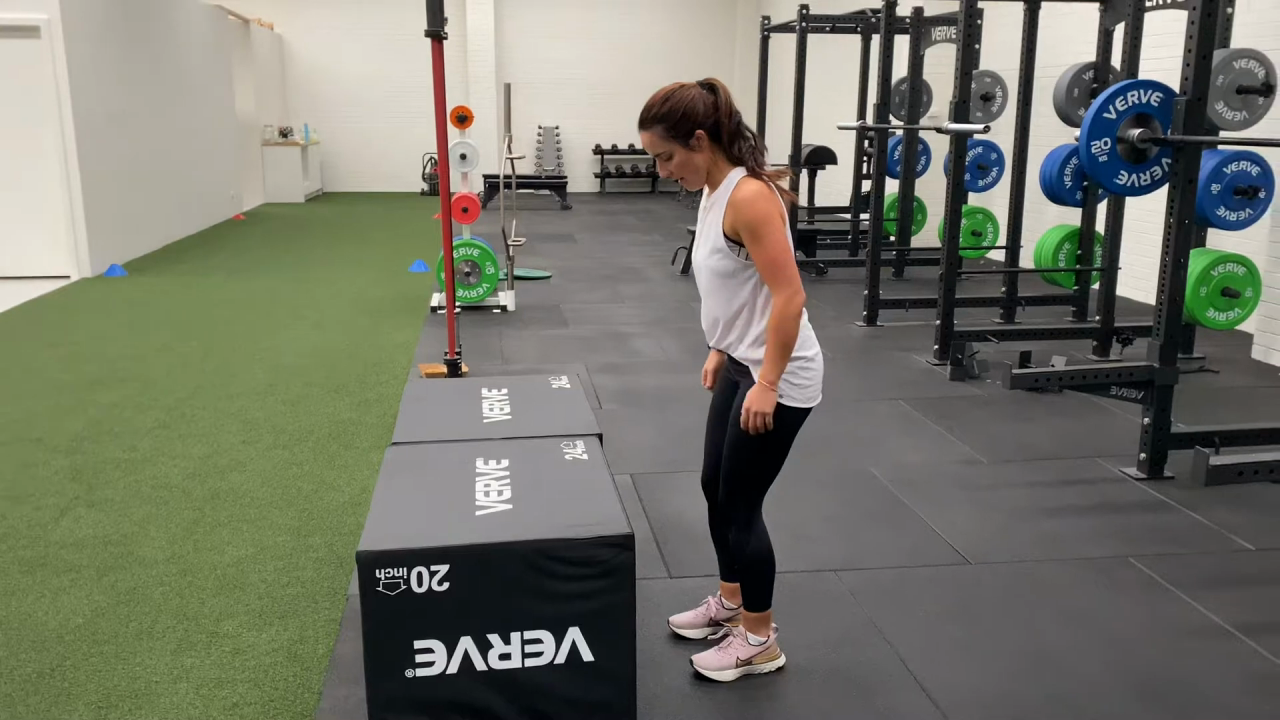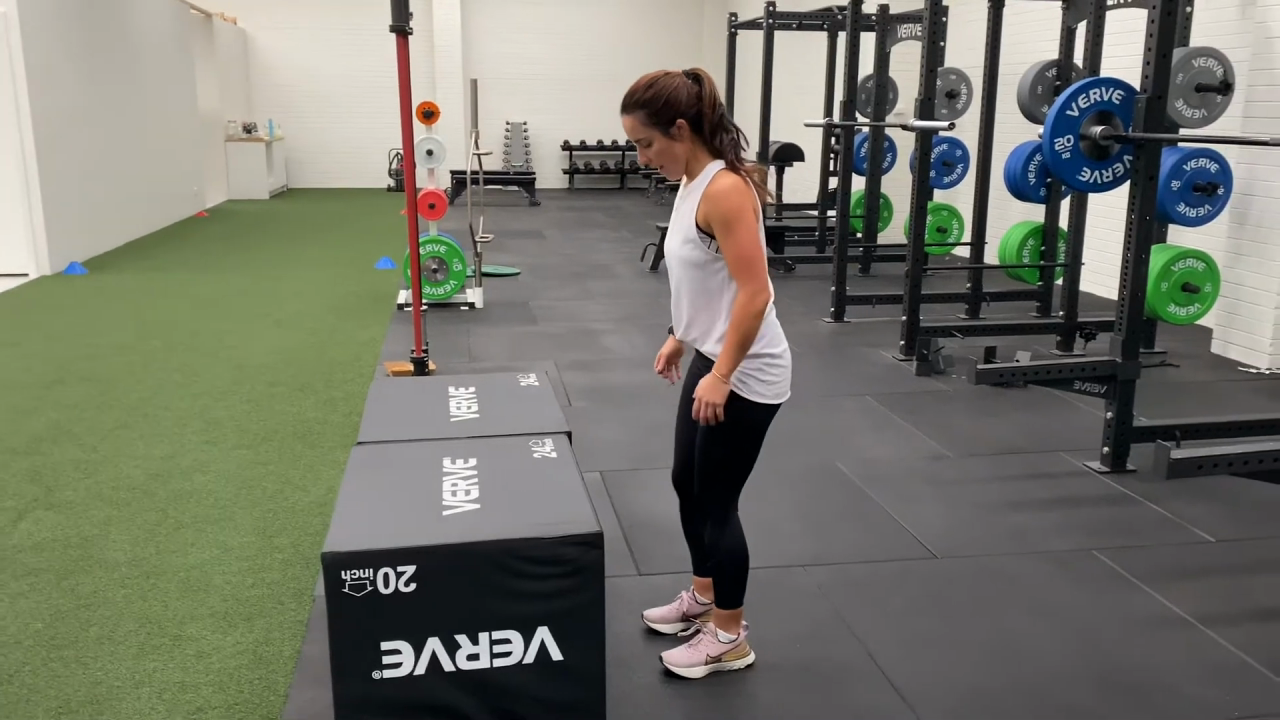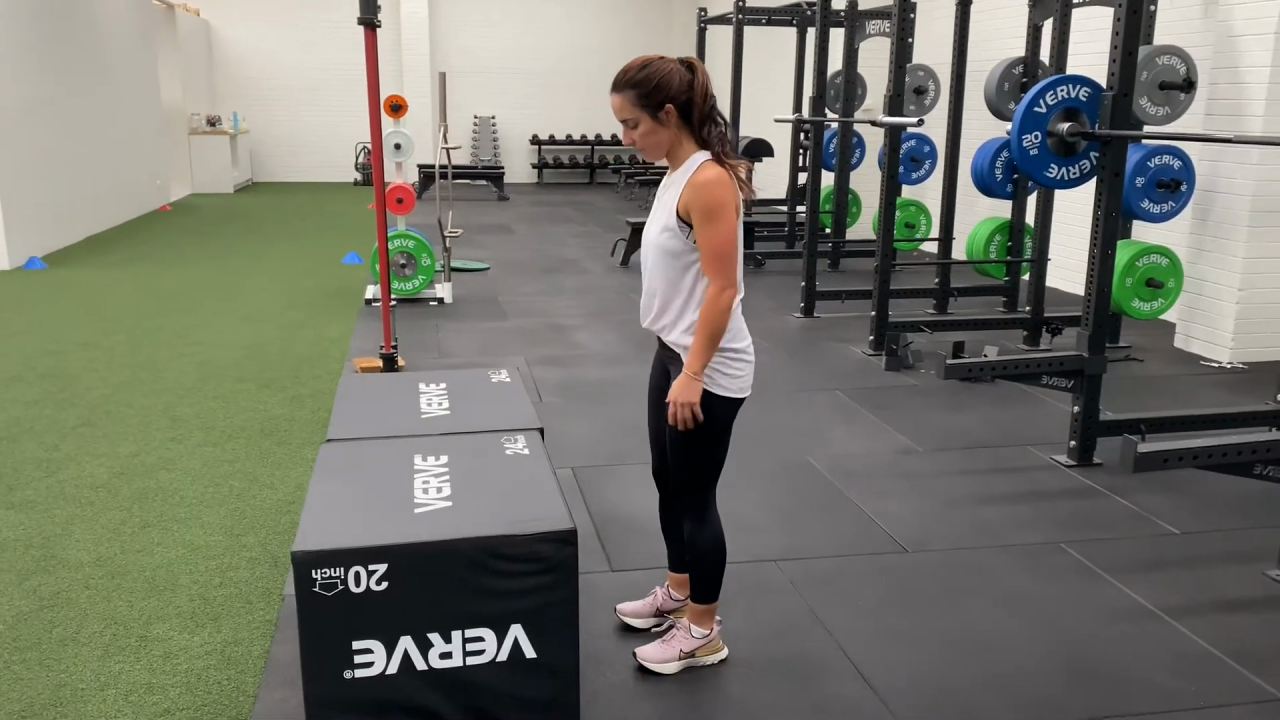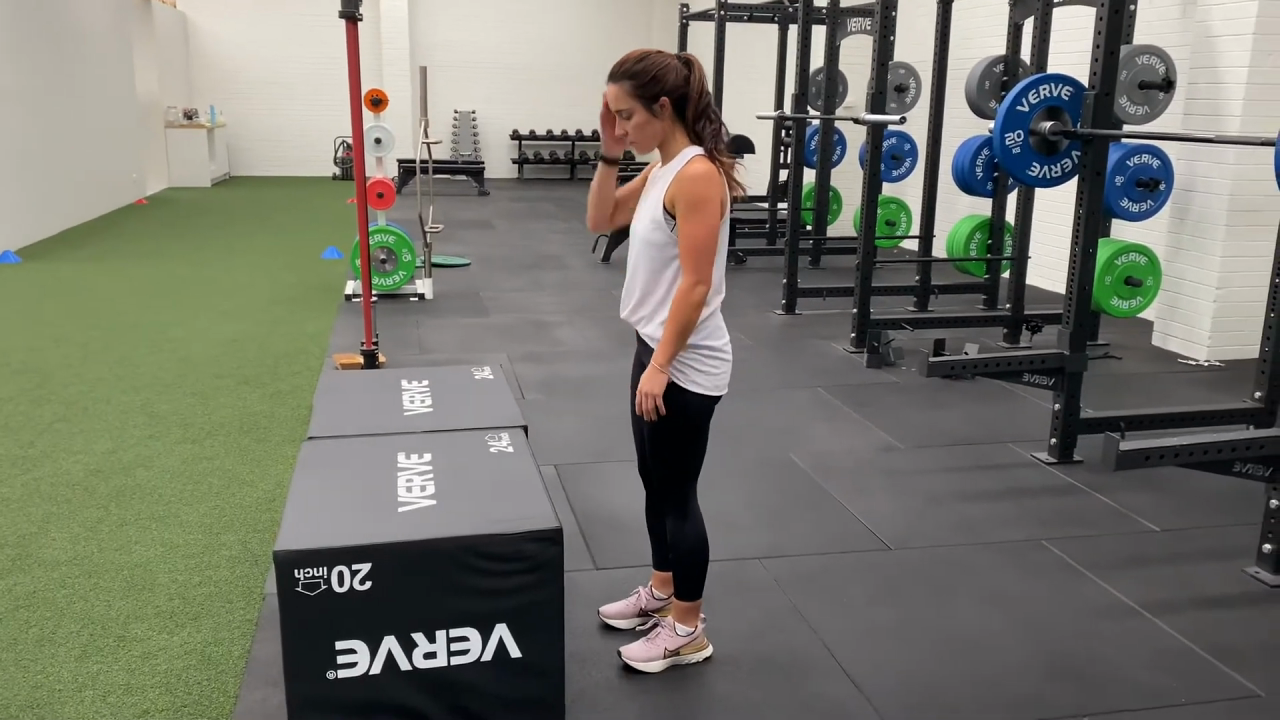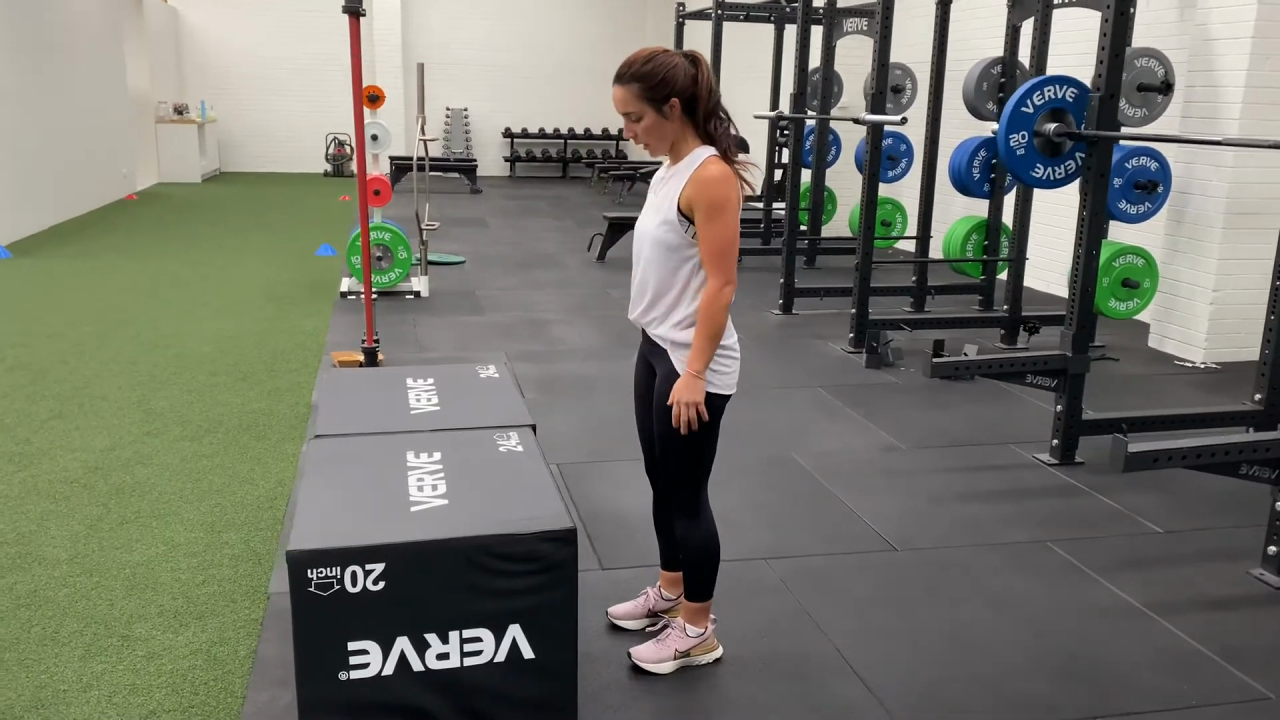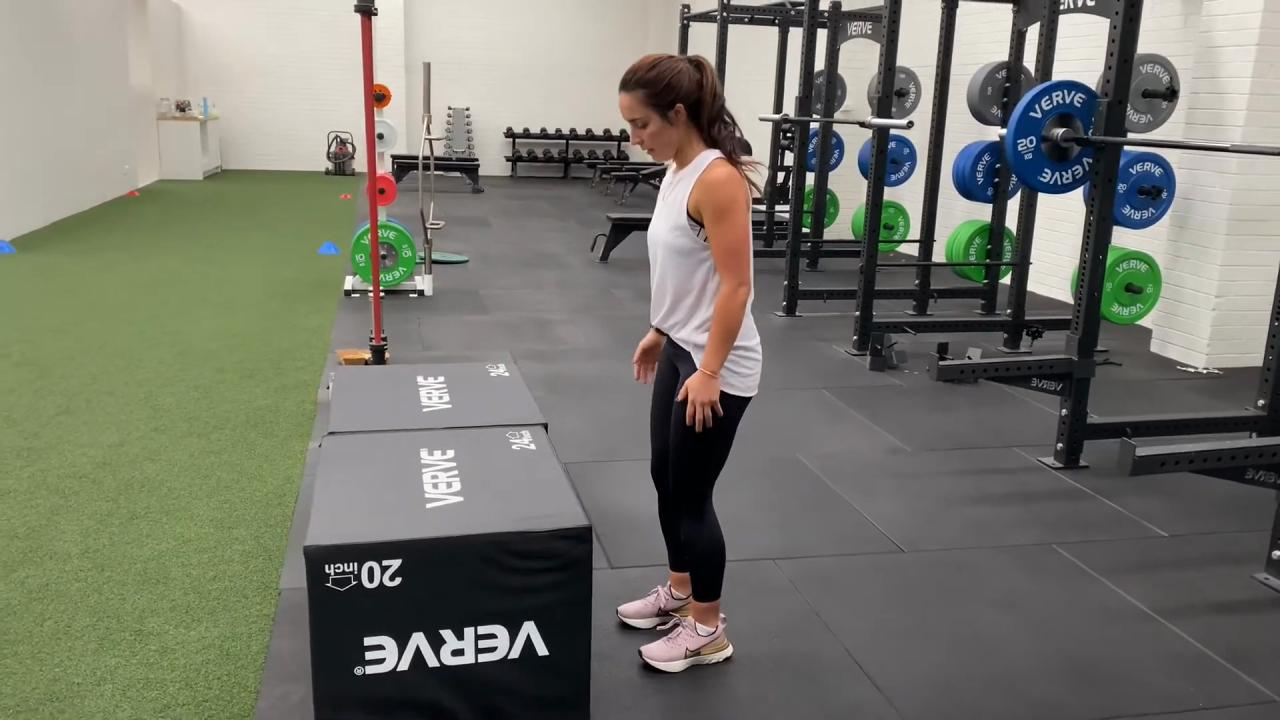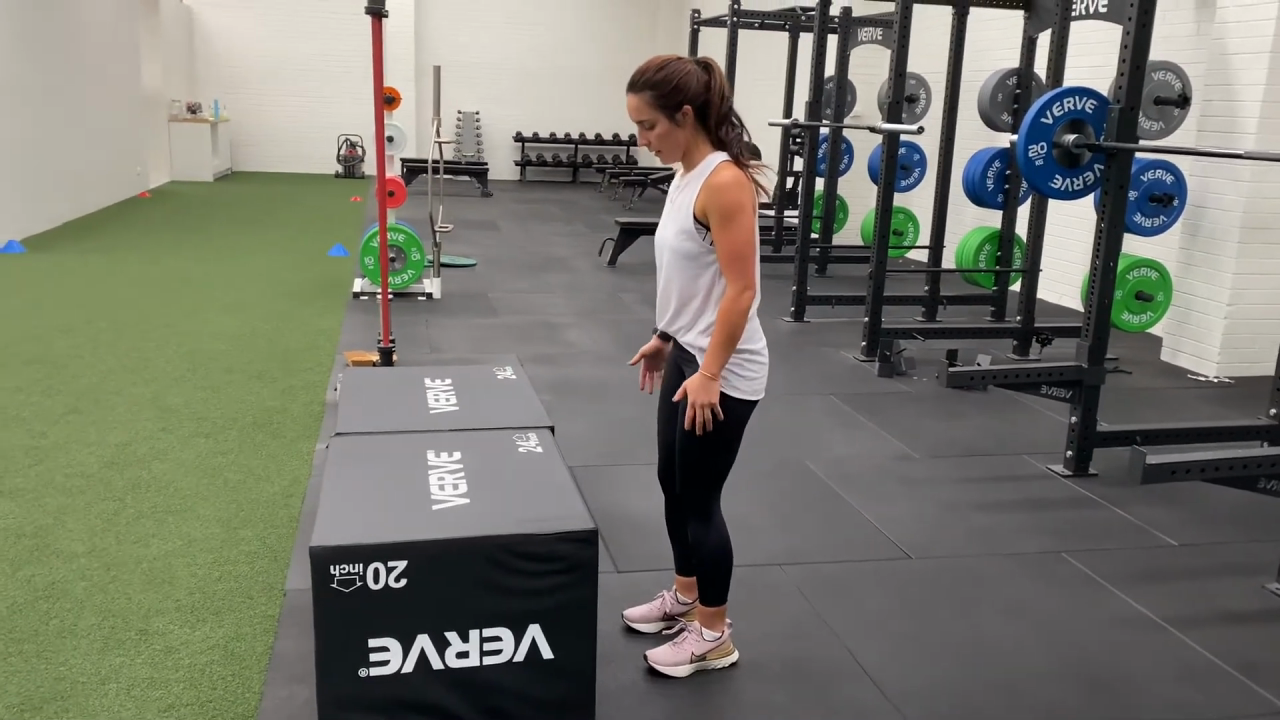
dt=0.7s
person 1, frame 1
left shoulder: (749, 196)
right shoulder: (714, 193)
left elbow: (789, 295)
left wrist: (768, 383)
right wrist: (720, 352)
left hip: (778, 376)
right hip: (743, 364)
left knee: (740, 502)
right knee: (716, 488)
left ankle: (759, 640)
right ankle: (731, 602)
person 1, frame 2
left shoulder: (724, 190)
right shoulder: (693, 183)
left elbow: (754, 292)
left wrist: (721, 378)
right wrist: (680, 336)
left hip: (745, 373)
right hip: (711, 358)
left knee: (716, 499)
right knee: (687, 484)
left ankle: (729, 637)
right ankle: (703, 596)
person 1, frame 3
left shoulder: (709, 181)
right shoulder: (678, 174)
left elbow: (721, 288)
left wrist: (692, 377)
left hip: (708, 369)
right hip: (675, 353)
left knee: (695, 496)
right knee: (668, 484)
left ankle: (703, 632)
right ankle: (677, 592)
person 1, frame 4
left shoulder: (698, 175)
right shoulder: (664, 169)
left elbow: (696, 284)
right elbow: (601, 221)
left wrist: (660, 368)
right wrist: (606, 156)
left hip: (685, 364)
right hip: (656, 349)
left knee: (677, 493)
right knee: (655, 484)
left ankle: (688, 629)
right ankle: (663, 590)
person 1, frame 5
left shoulder: (710, 176)
right shoulder: (670, 169)
left elbow: (720, 284)
left wrist: (695, 373)
left hip: (692, 364)
right hip: (655, 350)
left knee: (687, 494)
right knee: (662, 484)
left ankle: (697, 631)
right ankle: (670, 592)
person 1, frame 6
left shoulder: (718, 180)
right shoulder: (678, 173)
left elbow: (735, 285)
left wrist: (708, 373)
right wrist: (658, 333)
left hip: (716, 366)
right hip: (681, 352)
left knee: (691, 493)
right knee: (666, 480)
left ankle: (707, 630)
right ankle: (679, 591)
person 1, frame 7
left shoulder: (724, 182)
right shoulder: (688, 176)
left elbow: (740, 289)
left wrist: (709, 375)
right wrist: (664, 339)
left hip: (722, 372)
right hip: (688, 357)
left knee: (699, 498)
right knee: (674, 485)
left ankle: (713, 636)
right ankle: (684, 596)
